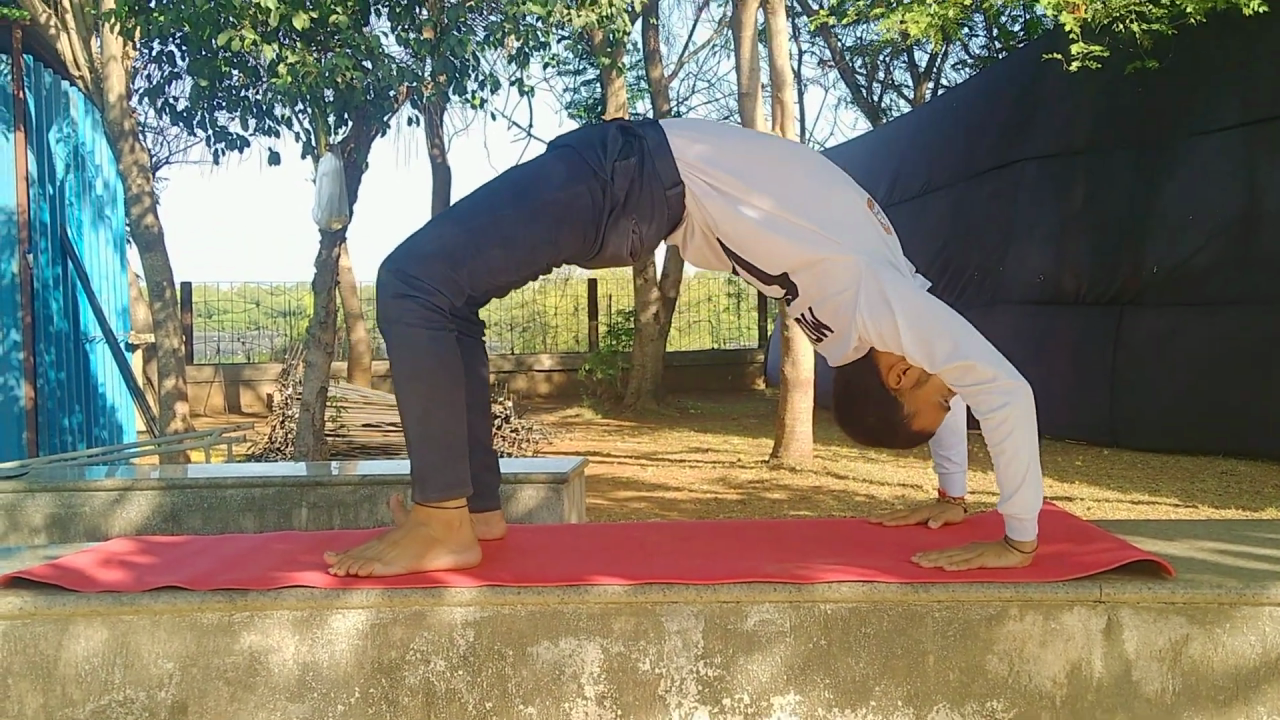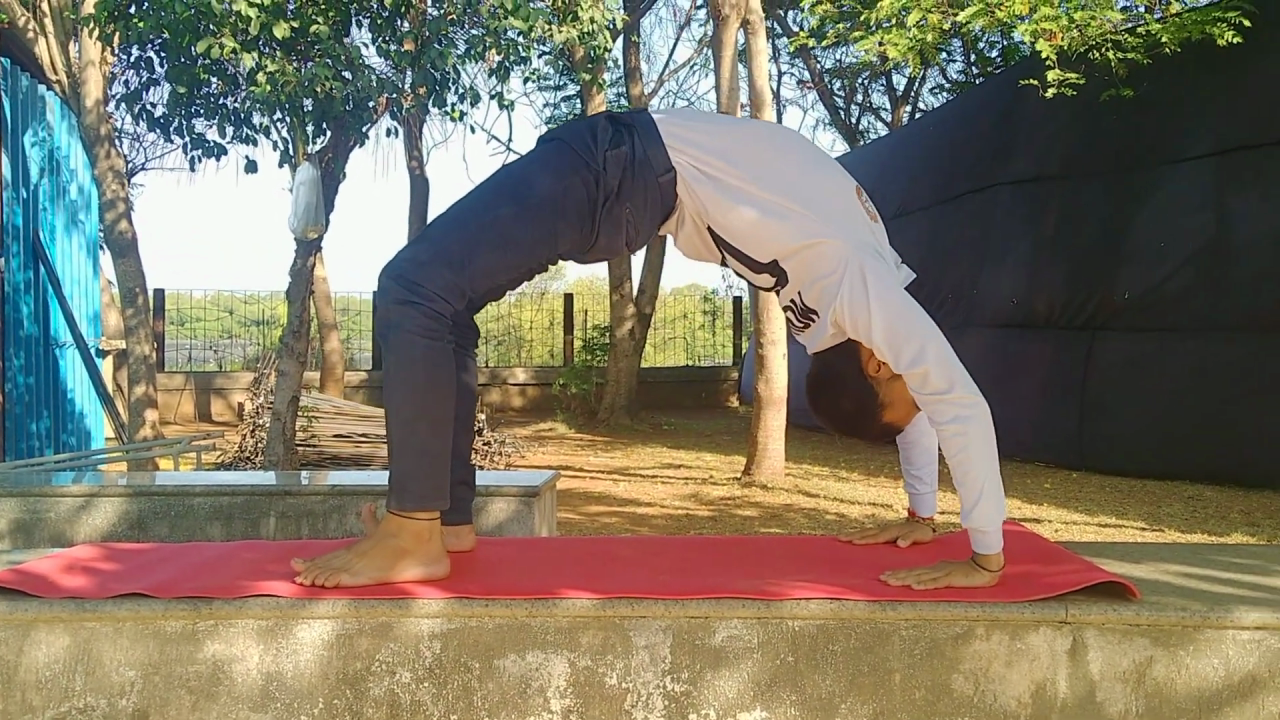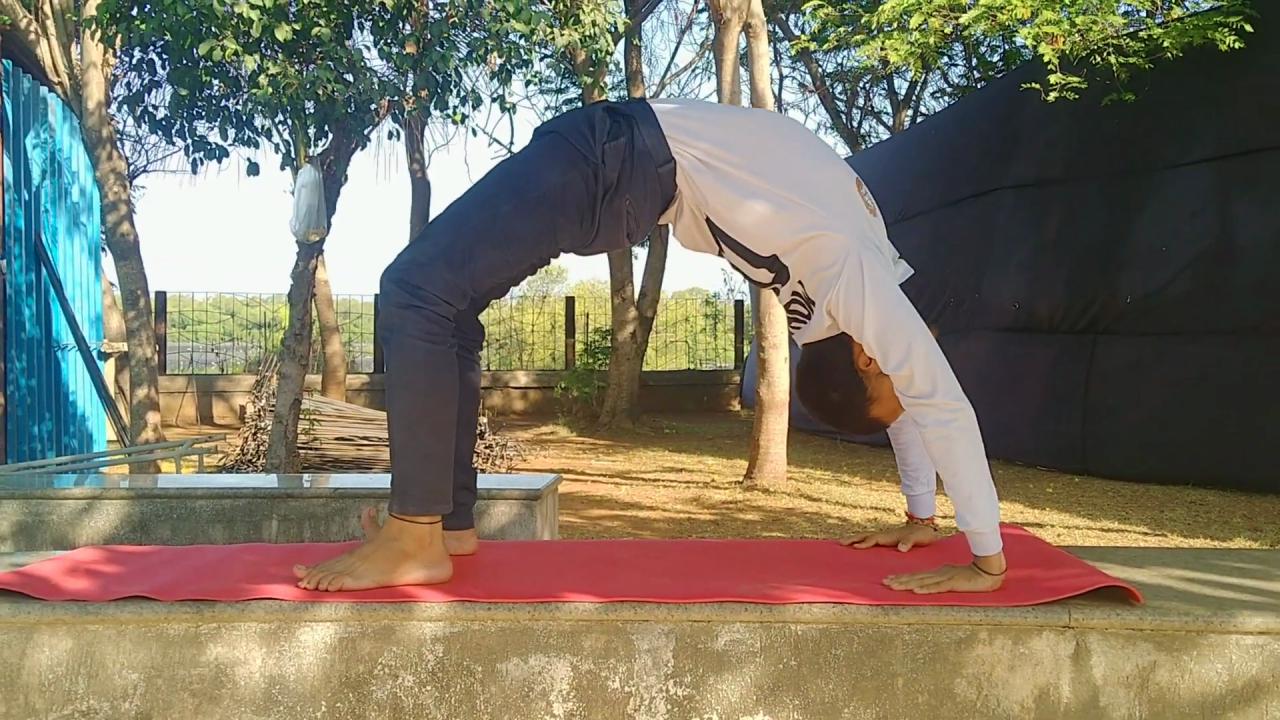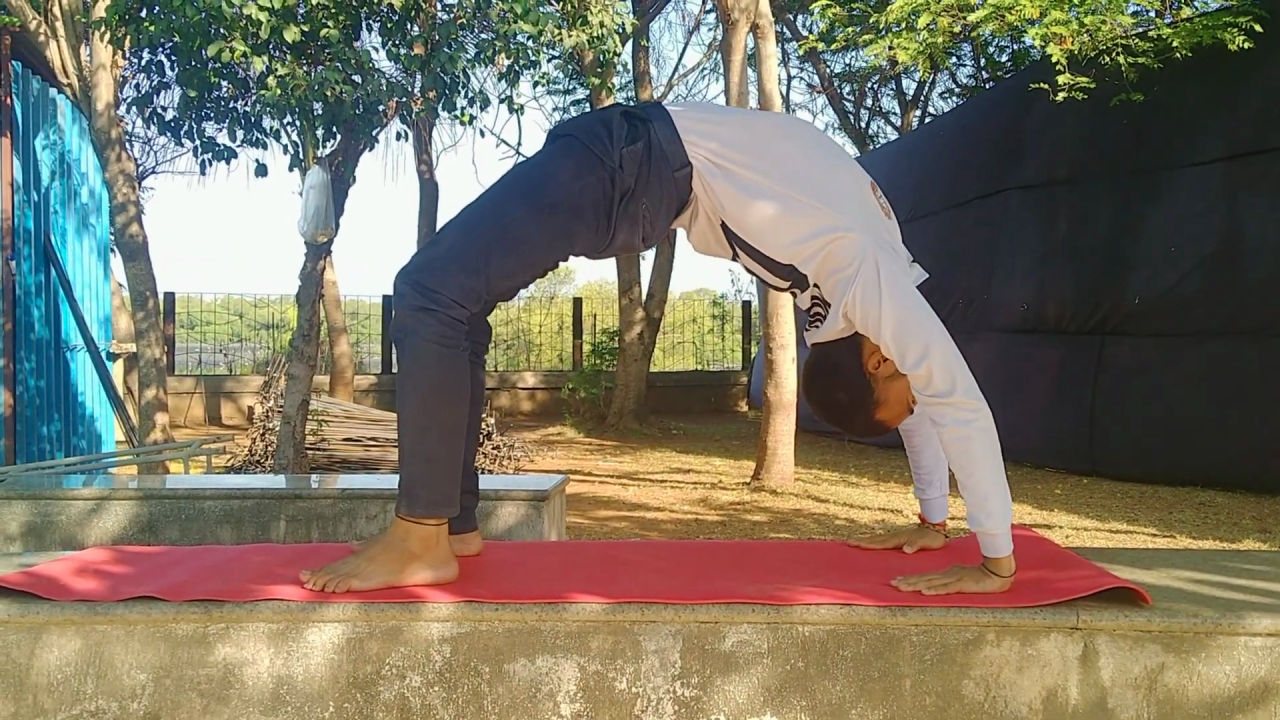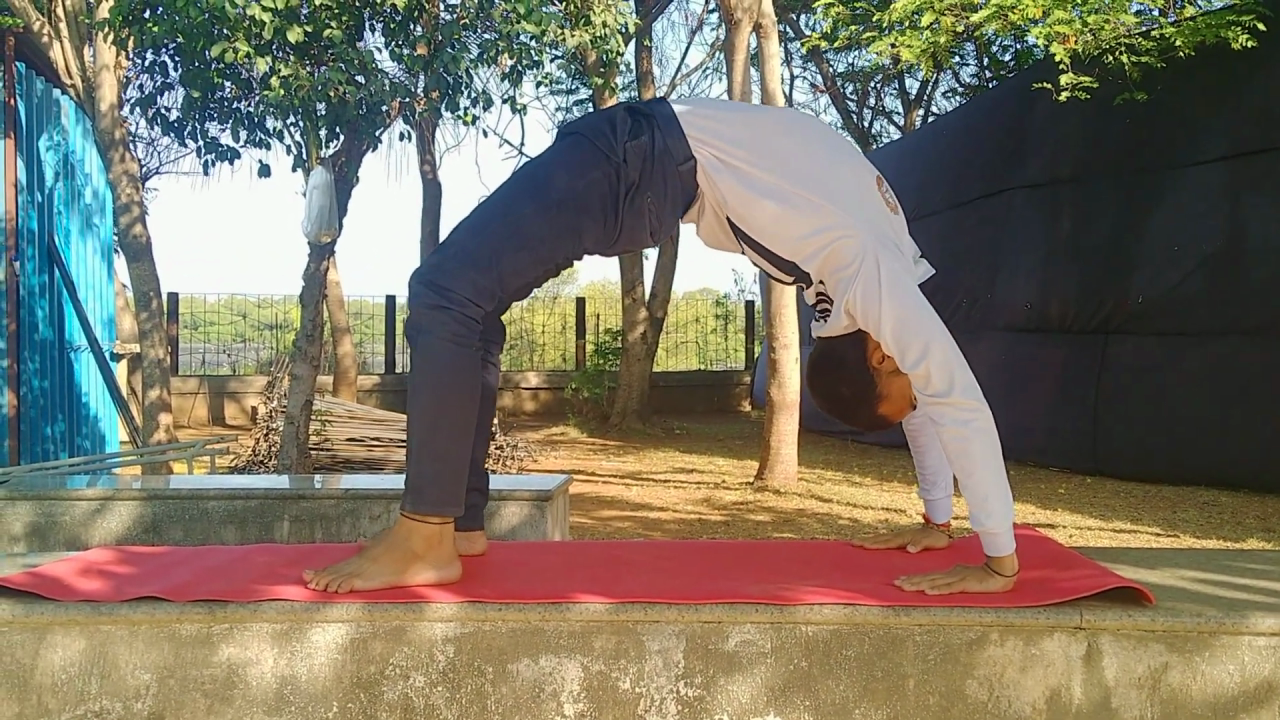
dt=0.4s
person 1, frame 1
left shoulder: (879, 309)
right shoulder: (877, 308)
right elbow: (1004, 390)
left wrist: (952, 494)
right wrist: (1016, 539)
left hip: (652, 183)
right hip: (642, 172)
person 1, frame 2
left shoulder: (863, 295)
right shoulder: (859, 293)
left elbow: (953, 402)
right elbow: (959, 404)
left wrist: (927, 522)
right wrist: (983, 557)
left hip: (642, 177)
right hip: (629, 166)
person 1, frame 3
left shoulder: (863, 283)
right shoulder: (857, 284)
left elbow: (925, 400)
right elbow: (942, 406)
left wrist: (921, 517)
right wrist: (984, 561)
left hip: (636, 164)
right hip: (625, 156)
person 1, frame 4
left shoulder: (879, 290)
right shoulder: (873, 289)
left elbow: (937, 399)
right elbow: (958, 405)
left wrist: (932, 521)
right wrist: (996, 562)
left hip: (652, 167)
right hip: (642, 159)
person 1, frame 5
left shoulder: (885, 279)
right shoulder: (877, 282)
left elbow: (937, 396)
right elbow: (958, 403)
left wrist: (937, 521)
right wrist: (998, 560)
left hip: (664, 165)
right hip: (651, 155)
